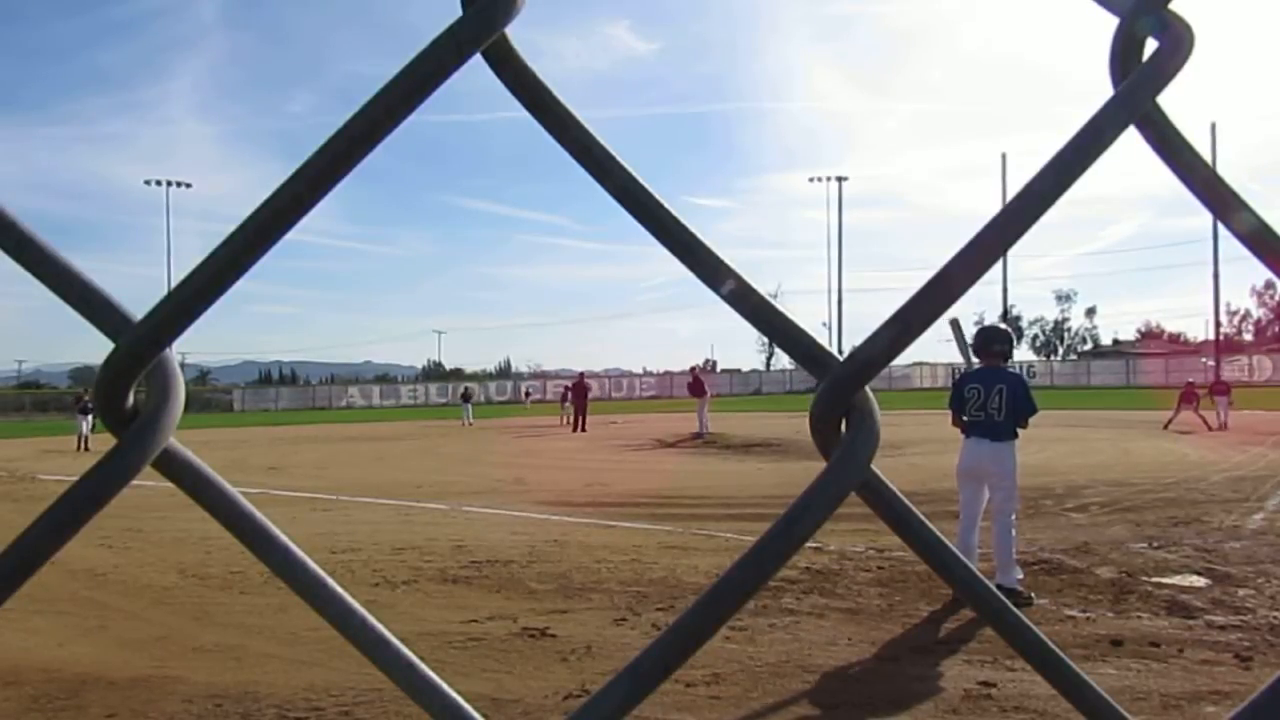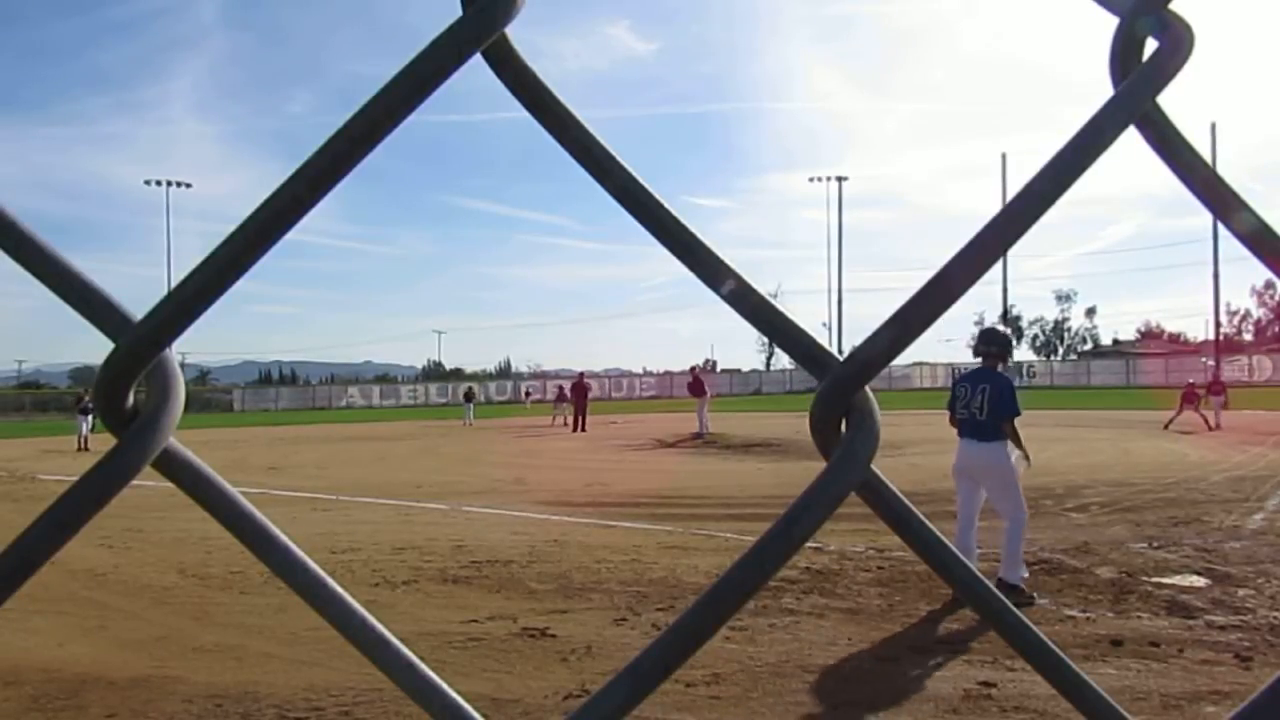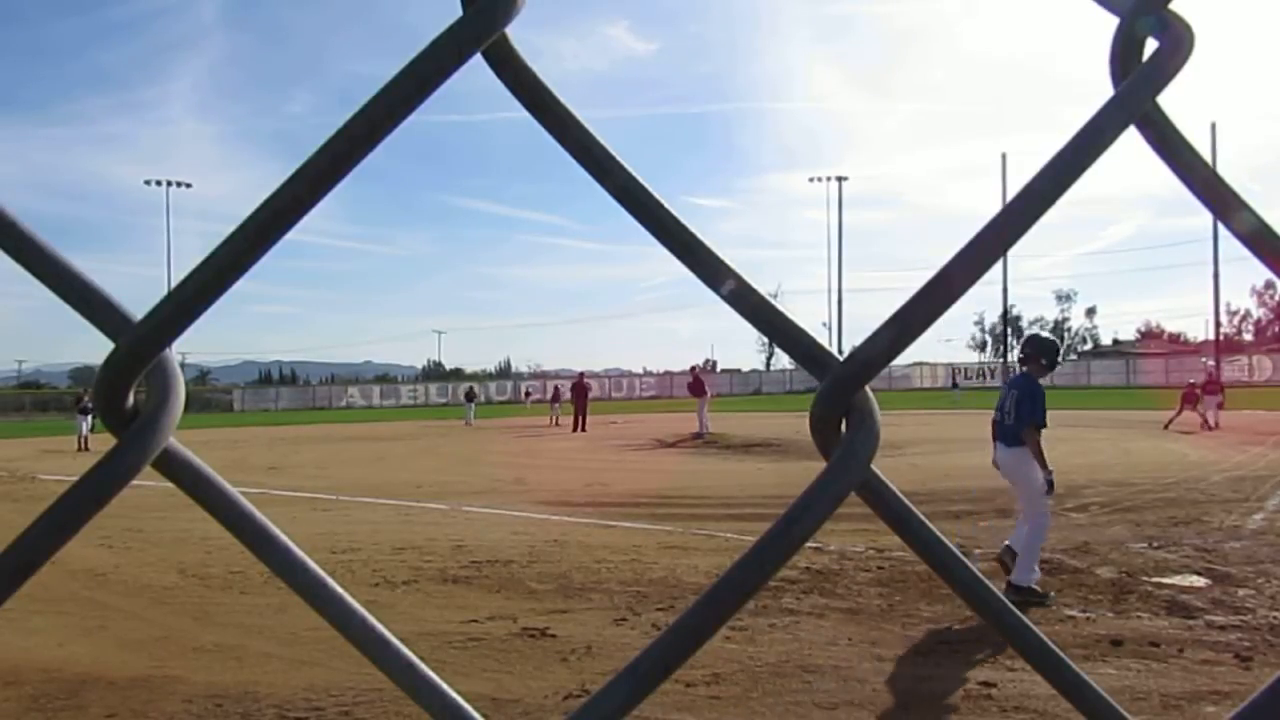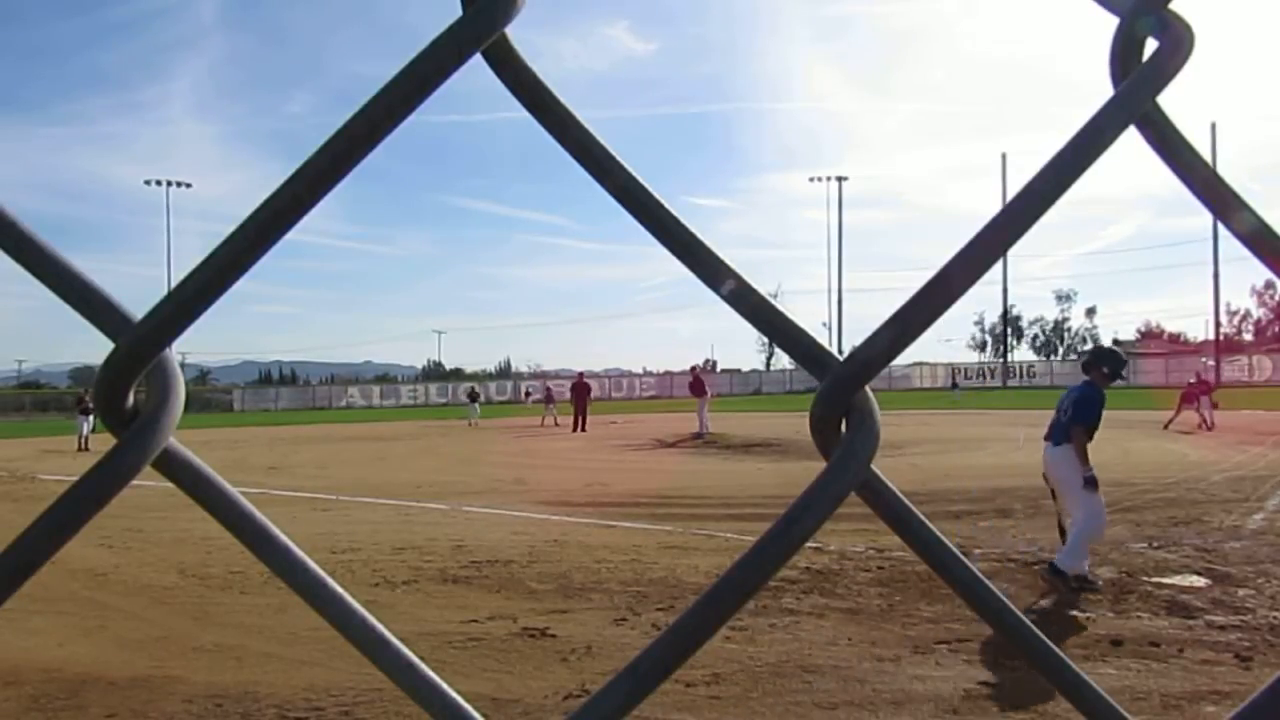
dt=0.5s
person 1, frame 1
left shoulder: (965, 380)
right shoulder: (1014, 381)
left elbow: (956, 421)
right elbow: (1023, 423)
left hip: (971, 451)
right hip: (1000, 451)
left knee: (968, 517)
right knee: (1003, 519)
right ankle: (1006, 583)
person 1, frame 2
left shoulder: (962, 380)
right shoulder: (1002, 382)
left elbow: (953, 420)
right elbow: (1007, 425)
right wrist: (1023, 450)
left hip: (965, 451)
right hip: (994, 452)
left knee: (966, 518)
right knee: (1016, 516)
right ankle: (1009, 580)
person 1, frame 3
left shoulder: (1011, 383)
right shoulder: (1033, 389)
left elbow: (996, 421)
right elbow: (1030, 435)
left wrist: (997, 453)
right wrist: (1047, 471)
left hip: (1005, 452)
right hip: (1021, 456)
left knee: (1032, 512)
right knee: (1038, 519)
left ankle: (1013, 551)
right ankle: (1020, 583)
person 1, frame 4
left shoulder: (1074, 391)
right shoulder: (1094, 394)
right elbow: (1077, 432)
right wrist: (1087, 470)
left hip: (1052, 452)
right hip: (1066, 455)
left knee: (1080, 515)
right knee: (1093, 516)
left ankle: (1077, 572)
right ankle: (1060, 566)
